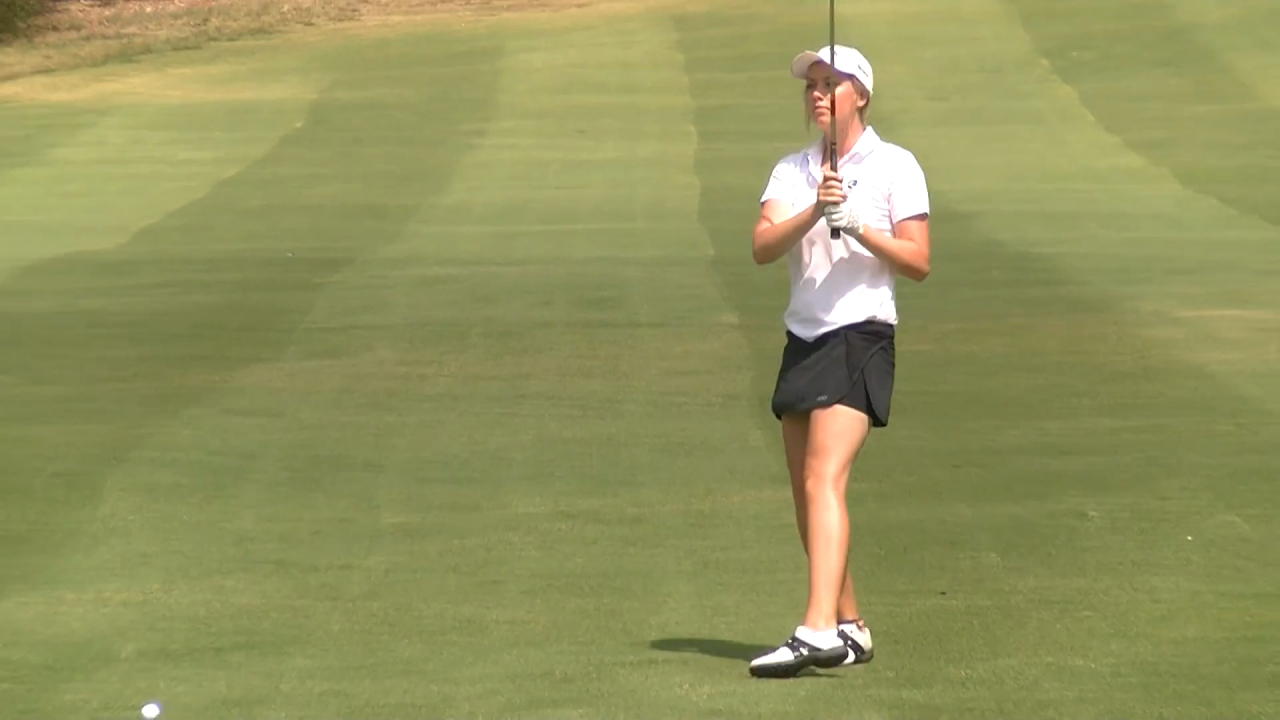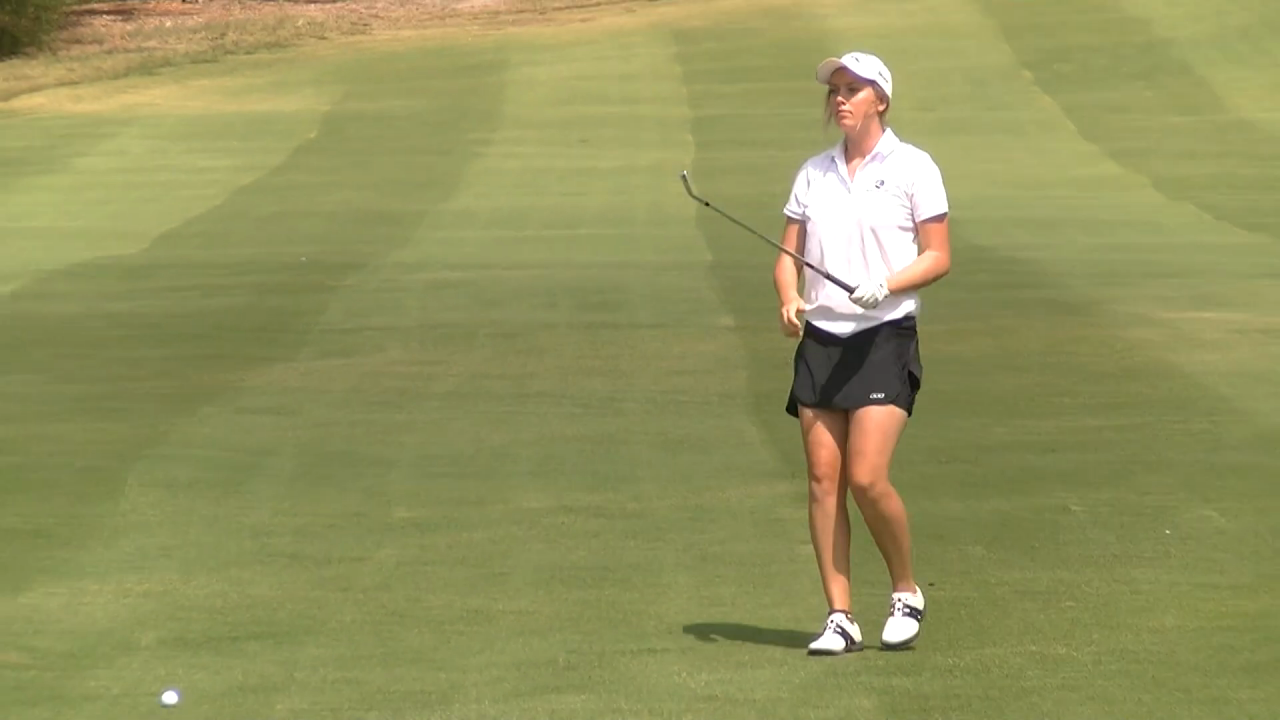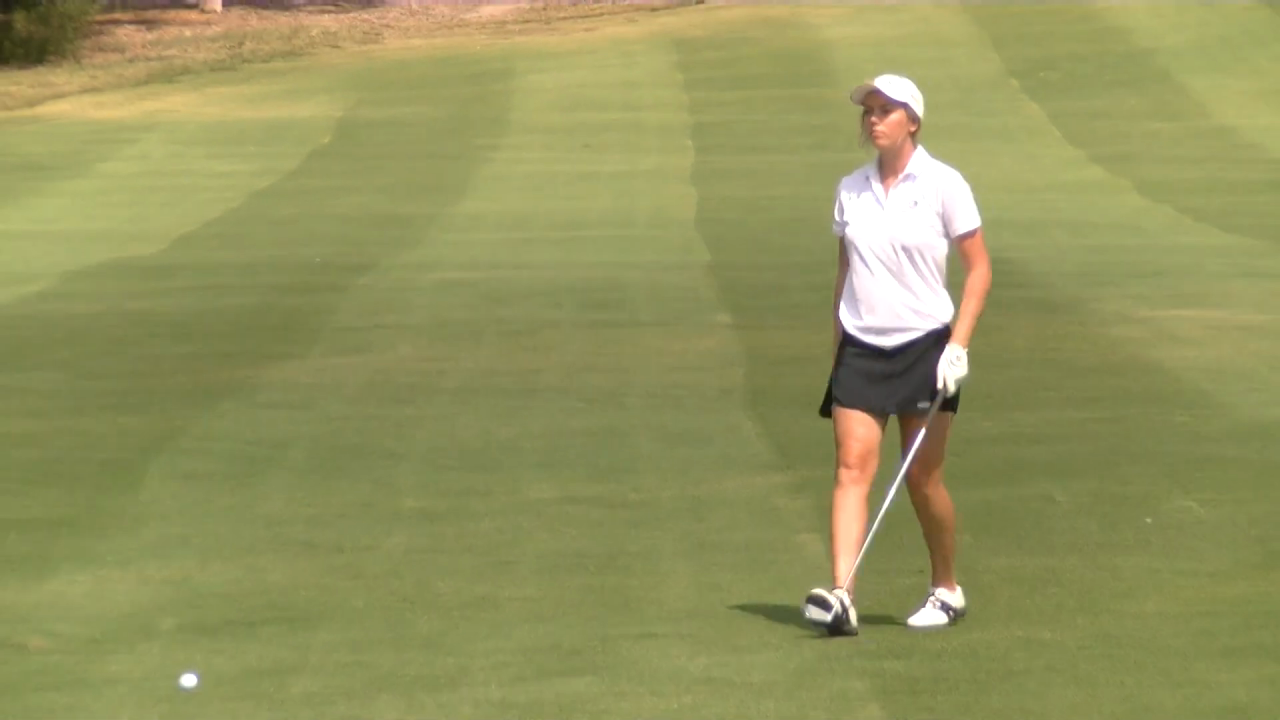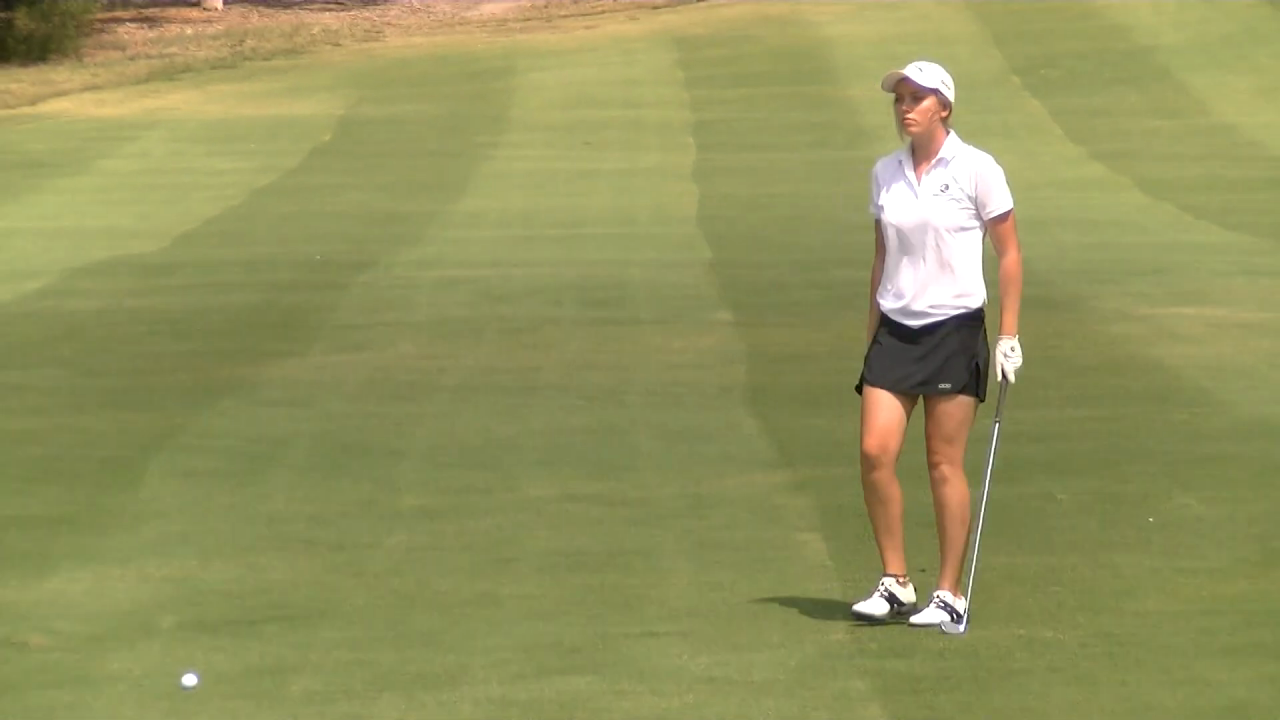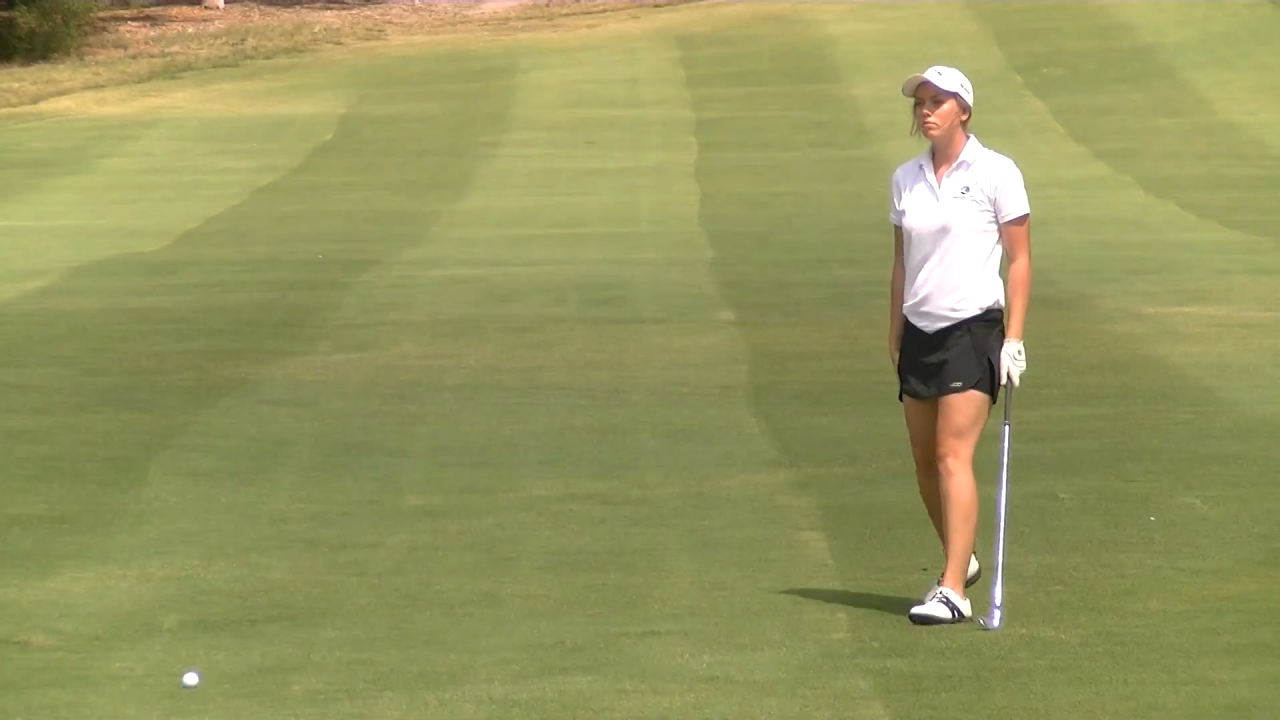
dt=0.3s
person 1, frame 1
left shoulder: (895, 165)
right shoulder: (790, 169)
left elbow: (918, 262)
right elbow: (762, 246)
left wrist: (857, 224)
right wrist: (815, 210)
left hip: (858, 340)
right hip: (801, 343)
left knee: (822, 485)
right knee: (808, 493)
left ankle: (818, 631)
right ankle: (850, 626)
person 1, frame 2
left shoulder: (913, 166)
right shoulder: (812, 173)
left elbow: (938, 257)
right elbow: (788, 258)
left wrist: (888, 285)
right wrist: (789, 303)
left hip: (882, 343)
right hip: (820, 343)
left knee: (867, 479)
right knee: (823, 480)
left ankle: (906, 590)
right ankle: (839, 617)
person 1, frame 3
left shoulder: (944, 184)
right shoulder: (850, 189)
left elbow: (979, 270)
left wrist: (959, 345)
right wrist: (834, 350)
left hip: (922, 350)
right hip: (860, 350)
left knee: (922, 483)
right knee: (851, 469)
left ankle: (946, 588)
right ankle: (840, 595)
person 1, frame 4
left shoulder: (977, 169)
right shoulder: (885, 172)
left elbow: (1009, 255)
left wrist: (1009, 334)
right wrist: (870, 330)
left hip: (955, 330)
right hip: (895, 331)
left knee: (943, 464)
right knee: (874, 453)
left ankle: (949, 592)
right ankle: (894, 581)
person 1, frame 5
left shoulder: (997, 172)
right shoulder: (905, 177)
left elbow: (1019, 260)
left wrist: (1015, 338)
right wrist: (894, 337)
left hip: (973, 331)
right hip: (919, 335)
left knee: (954, 460)
right knee: (925, 463)
left ankle: (953, 591)
right ankle: (959, 558)
